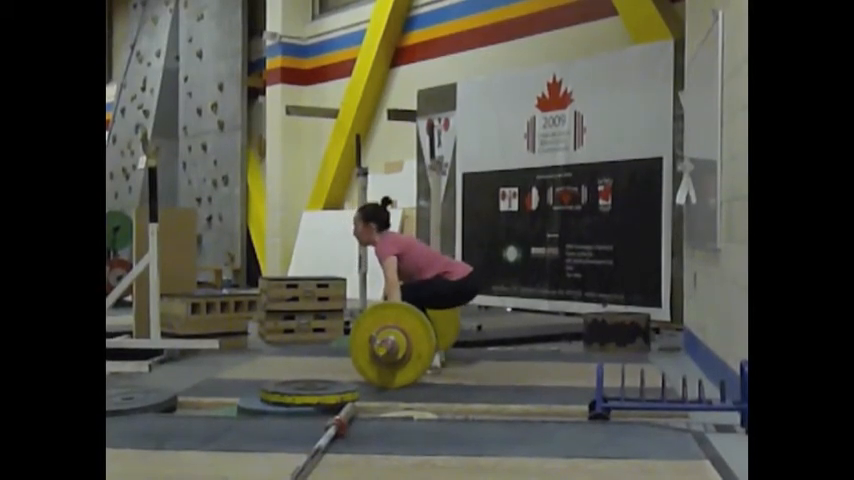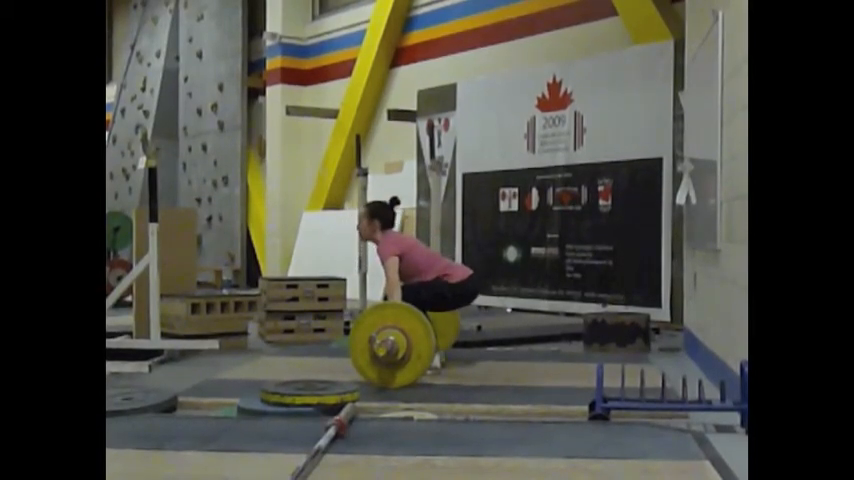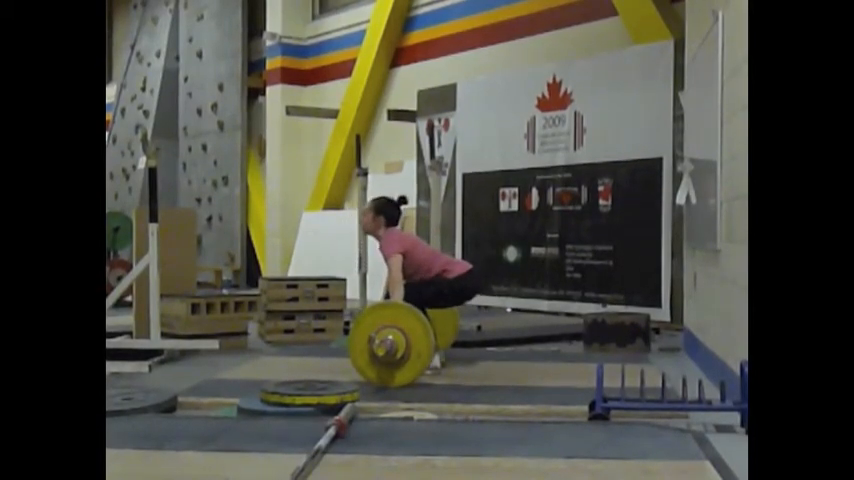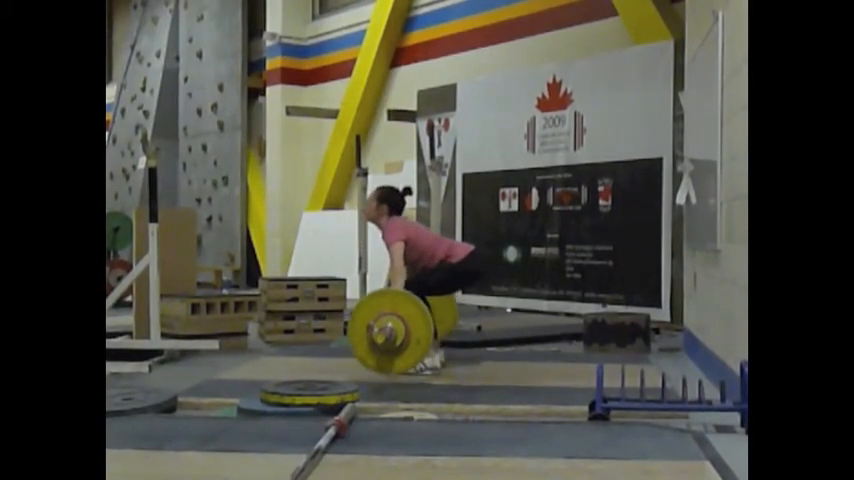
dt=0.2s
person 1, frame 1
left shoulder: (384, 245)
right shoulder: (394, 240)
left elbow: (393, 284)
right elbow: (407, 279)
left hip: (458, 282)
right hip: (461, 279)
person 1, frame 2
left shoulder: (386, 244)
right shoulder: (396, 240)
left elbow: (393, 283)
right elbow: (408, 279)
left hip: (458, 285)
right hip: (461, 281)
person 1, frame 3
left shoulder: (389, 241)
right shoulder: (398, 237)
left elbow: (396, 281)
right elbow: (407, 278)
left hip: (460, 281)
right hip: (463, 278)
left knee: (401, 298)
person 1, frame 4
left shoulder: (392, 228)
right shoulder: (399, 225)
left elbow: (398, 269)
right elbow: (412, 265)
left hip: (464, 263)
right hip: (466, 260)
left knee: (408, 292)
right knee: (413, 291)
left ankle: (428, 356)
right ankle: (432, 351)
